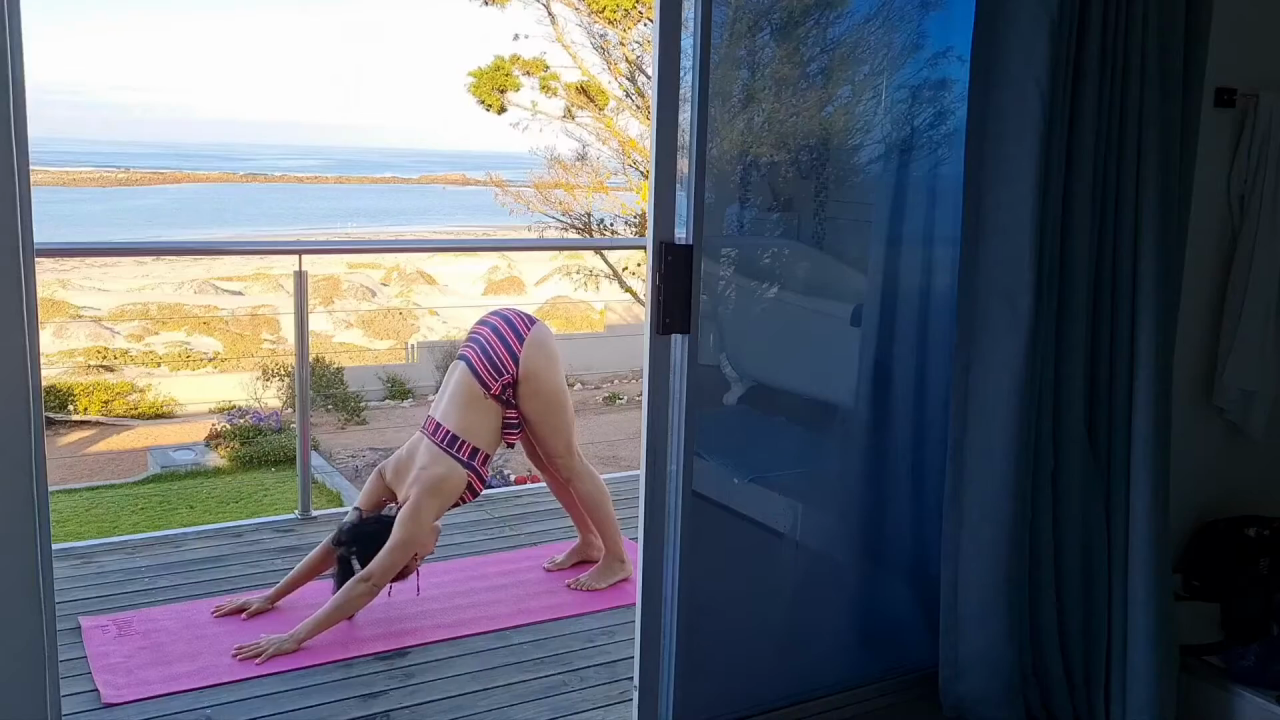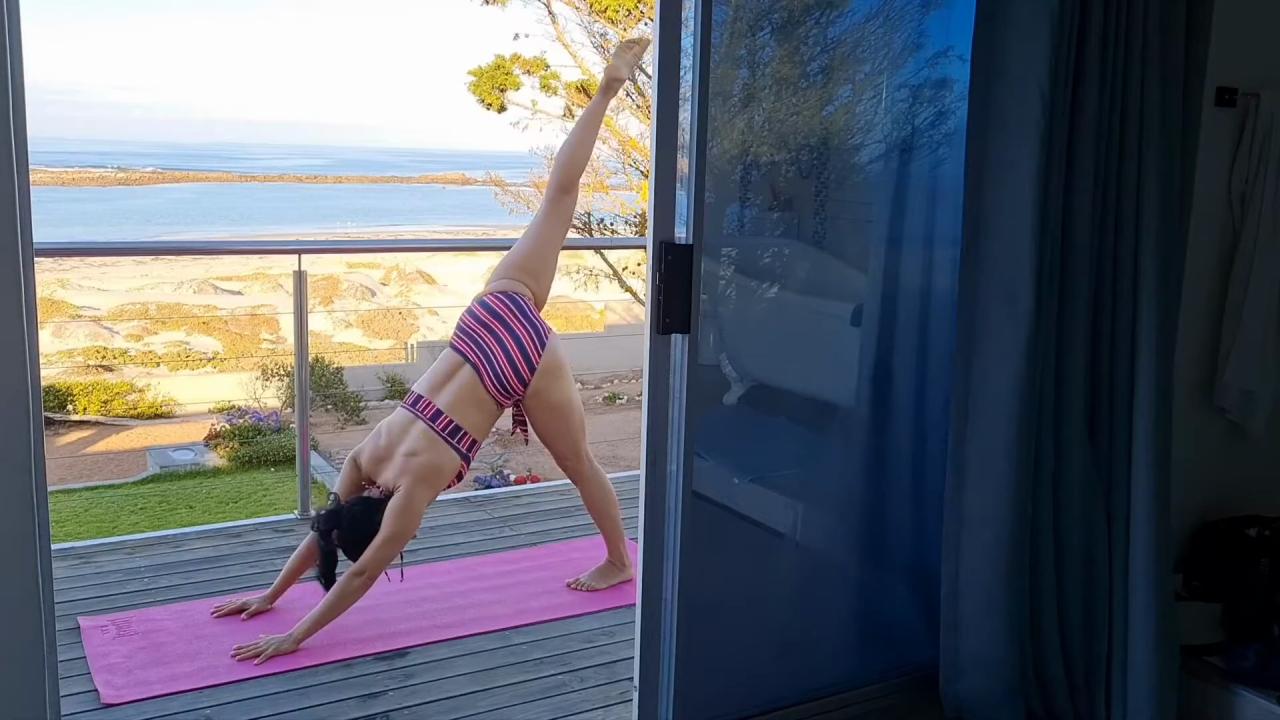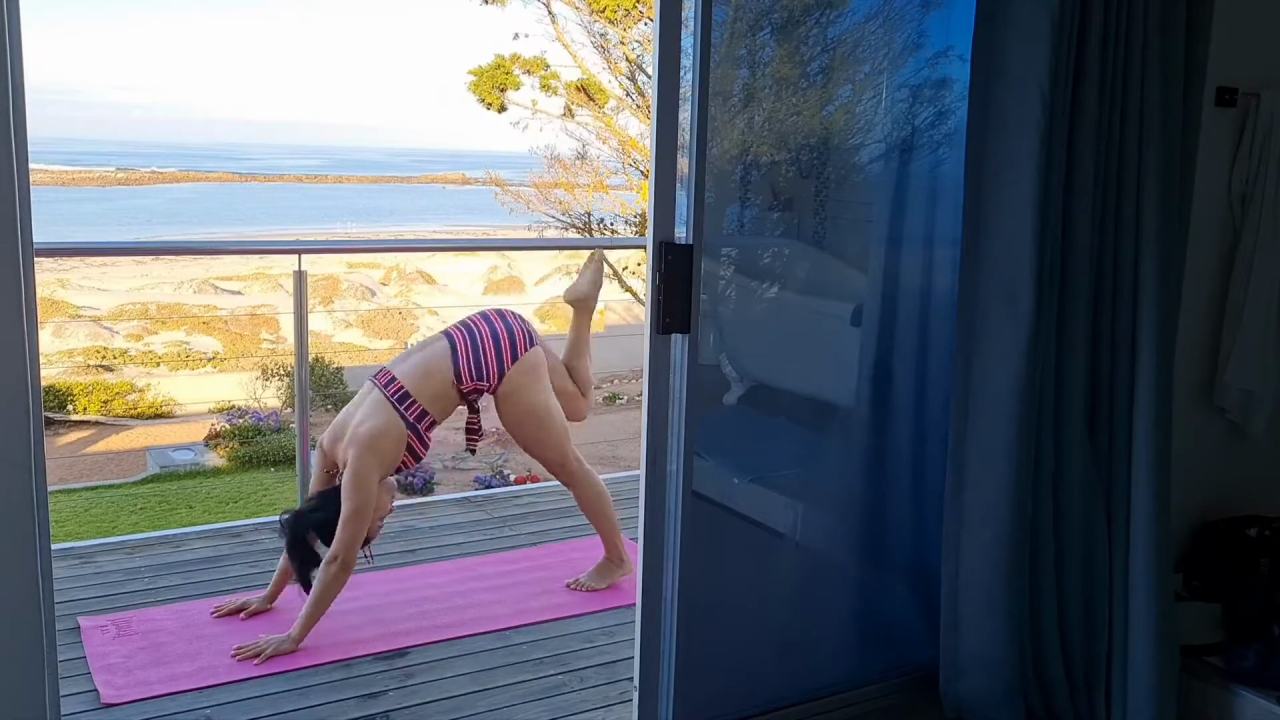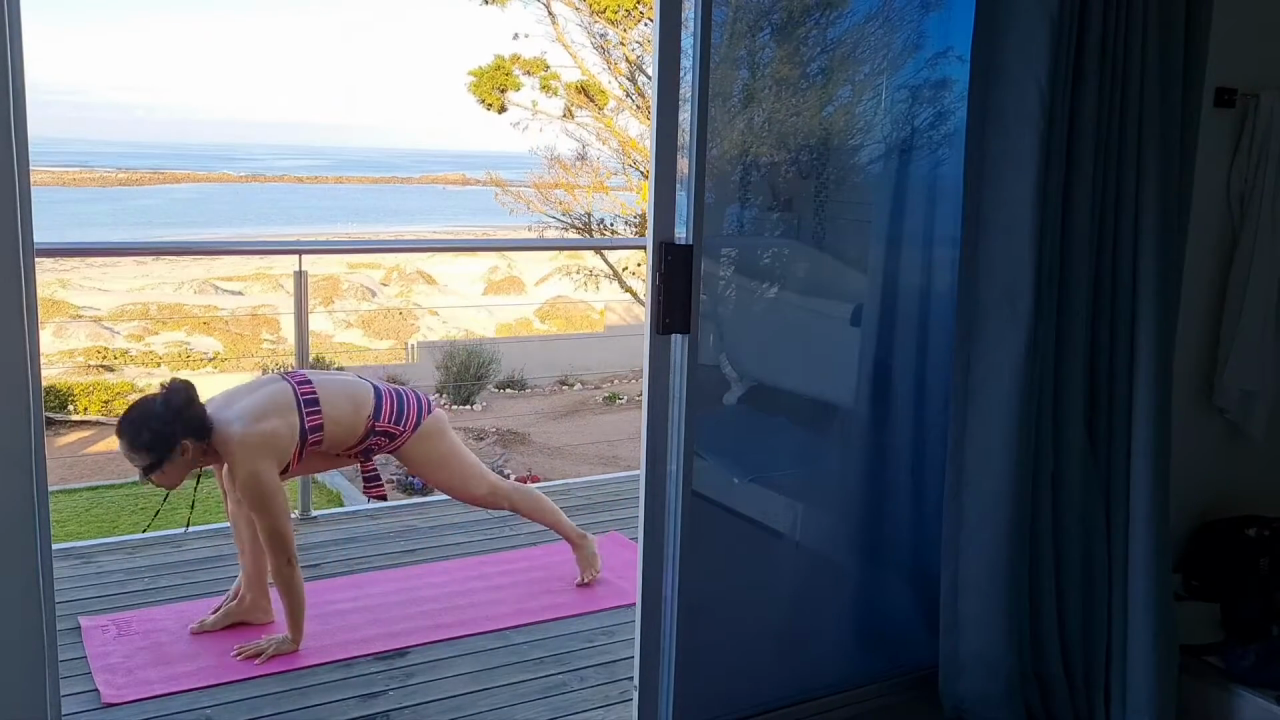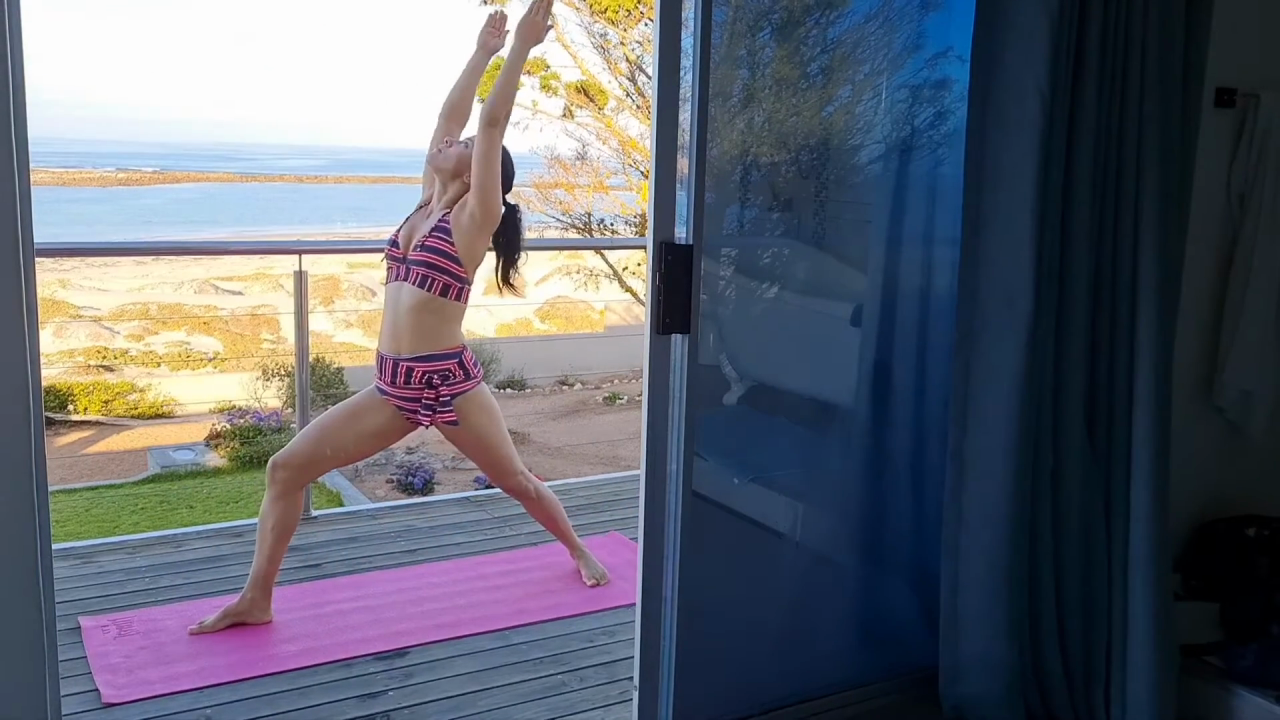
dt=1s
person 1, frame 1
left shoulder: (425, 493)
right shoulder: (393, 473)
left elbow: (369, 581)
right elbow: (339, 541)
left wrist: (295, 637)
right wrist: (271, 597)
left hip: (513, 345)
right hip: (497, 339)
left knee: (565, 462)
right knee: (544, 461)
left ankle: (617, 559)
right ankle: (588, 544)
person 1, frame 2
left shoulder: (410, 486)
right shoulder: (368, 458)
left elbow: (361, 576)
right elbow: (322, 531)
left wrist: (291, 638)
right wrist: (267, 596)
left hip: (519, 352)
right hip: (498, 316)
left knee: (578, 464)
right knee: (560, 193)
left ankle: (619, 563)
right ankle: (607, 90)
person 1, frame 3
left shoulder: (361, 458)
right shoulder: (333, 443)
left elbow: (339, 560)
right elbow: (311, 525)
left wrist: (294, 636)
right wrist: (268, 595)
left hip: (488, 349)
right hip: (477, 338)
left knee: (565, 464)
right knee: (576, 407)
left ankle: (617, 559)
right ankle: (584, 298)
person 1, frame 4
left shoulder: (244, 450)
right shoulder: (207, 420)
left elbow: (283, 553)
right elbow: (236, 498)
left wrist: (293, 635)
right wrist: (248, 579)
left hip: (395, 417)
right hip: (355, 414)
left knee: (488, 490)
left ankle: (578, 539)
right ankle: (252, 601)
person 1, frame 5
left shoulder: (476, 218)
right shoulder: (427, 204)
left elbow: (491, 125)
right elbow: (452, 116)
left hip: (449, 383)
right hip: (392, 387)
left knee: (517, 482)
right knee: (286, 468)
left ankle: (579, 552)
right ankle: (255, 600)
